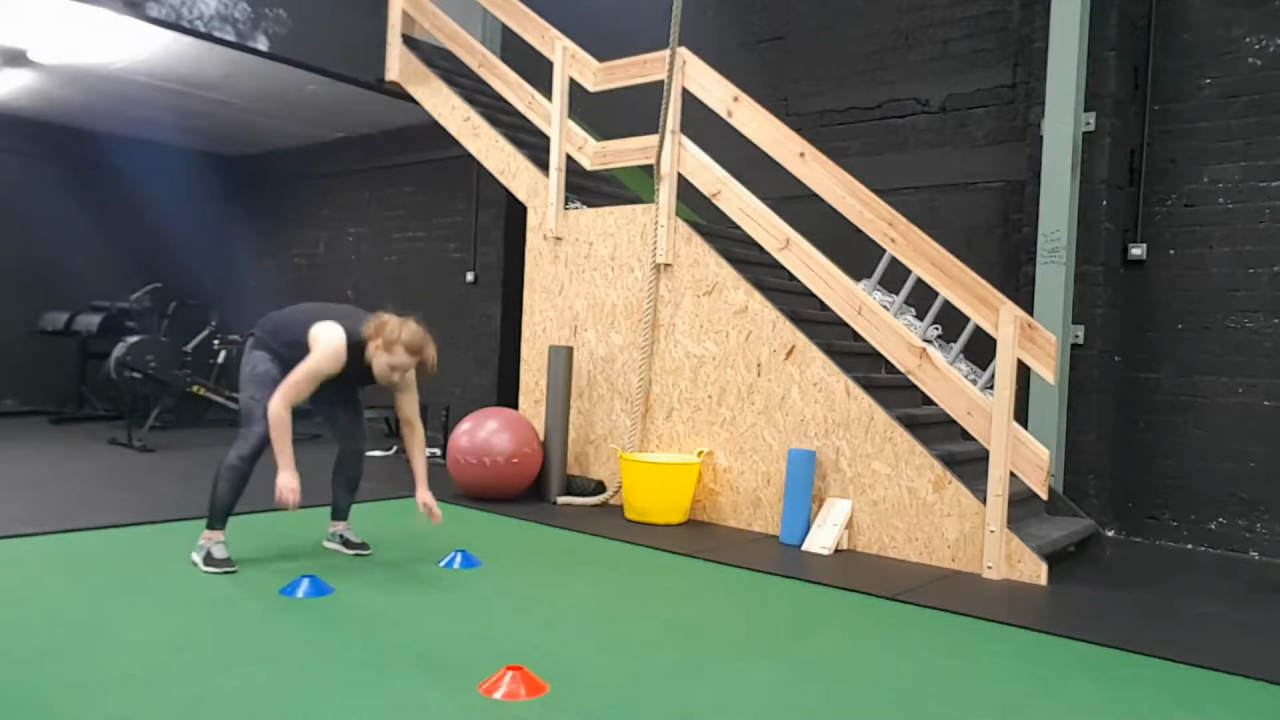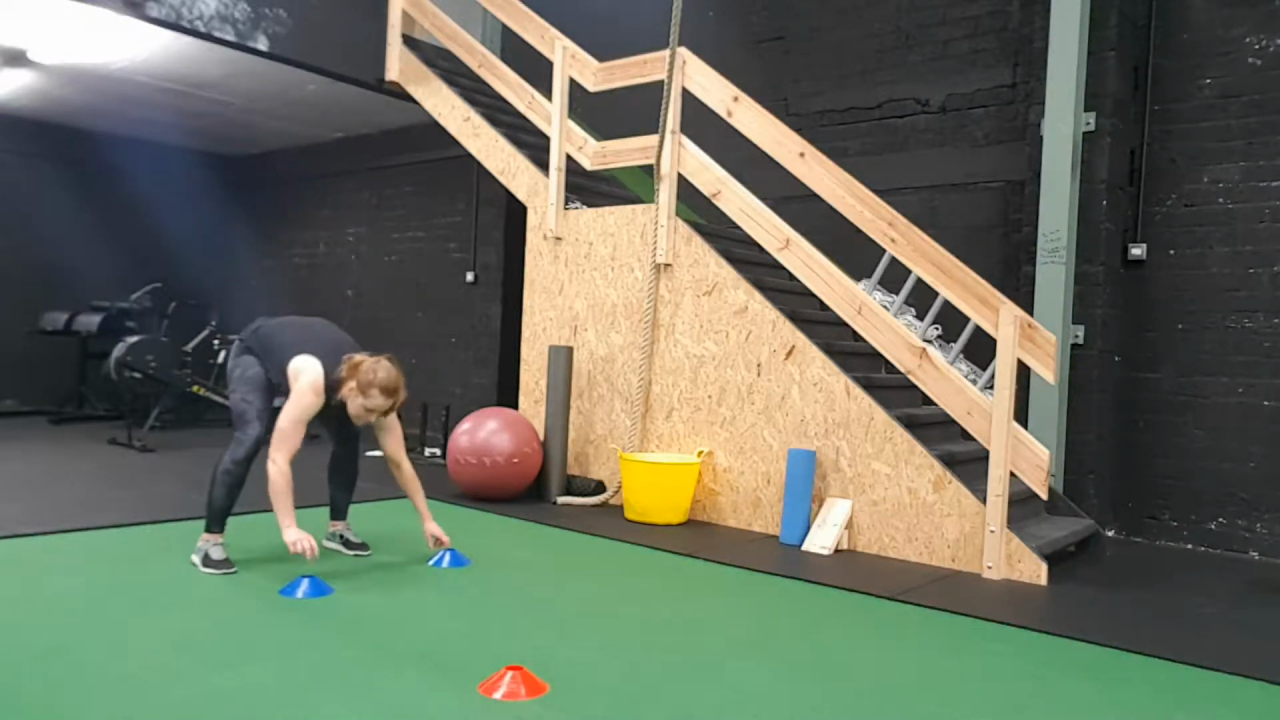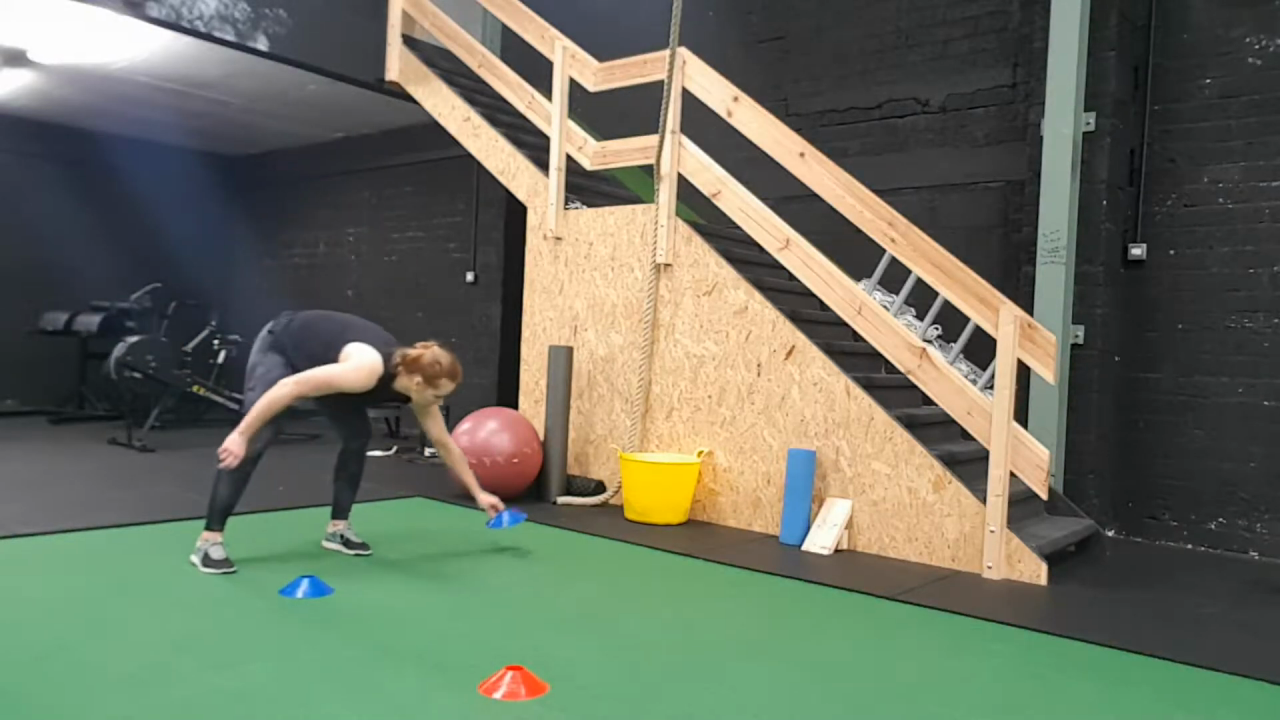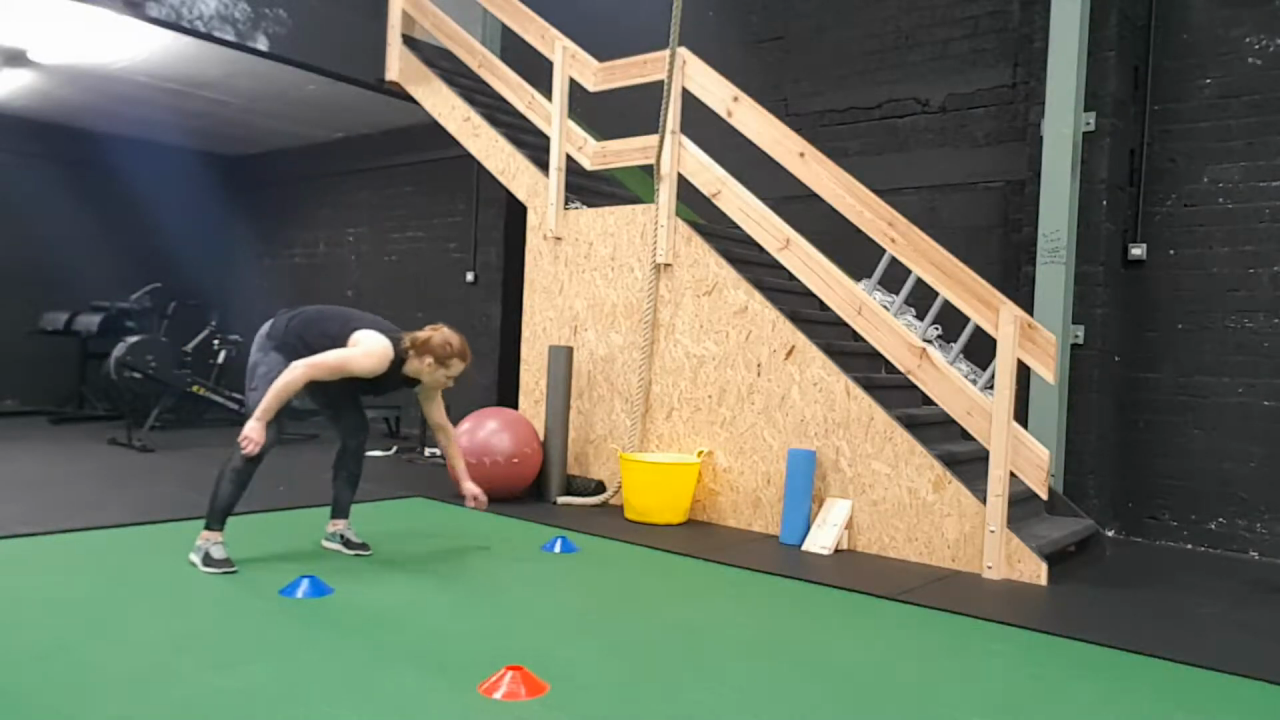
dt=0.5s
person 1, frame 1
left shoulder: (398, 361)
right shoulder: (335, 347)
left elbow: (412, 423)
right elbow: (279, 402)
left wrist: (421, 487)
right wrist: (287, 470)
right hip: (270, 350)
left knee: (353, 437)
right knee: (255, 436)
left ankle: (338, 528)
right ankle: (211, 539)
person 1, frame 2
left shoulder: (373, 393)
right shoulder: (313, 385)
left elbow: (398, 461)
right elbow: (278, 460)
left wrist: (427, 520)
right wrist: (289, 527)
right hip: (255, 353)
left knee: (347, 438)
right knee: (250, 438)
left ankle: (338, 528)
right ankle: (209, 541)
person 1, frame 3
left shoulder: (415, 385)
right shoulder: (367, 371)
left elbow: (444, 443)
right elbow: (290, 387)
left wrist: (478, 492)
right wrist: (241, 432)
left hip: (315, 360)
right hip: (278, 346)
left knee: (358, 435)
right knee: (258, 439)
left ankle: (337, 528)
right ankle: (209, 540)
person 1, frame 4
left shoulder: (421, 371)
right shoulder: (378, 355)
left elbow: (441, 426)
right elbow: (302, 369)
left wrist: (464, 480)
right wrist: (259, 420)
left hip: (322, 357)
right hip: (279, 345)
left knee: (356, 433)
right knee: (260, 440)
left ankle: (338, 527)
right ankle: (209, 540)
